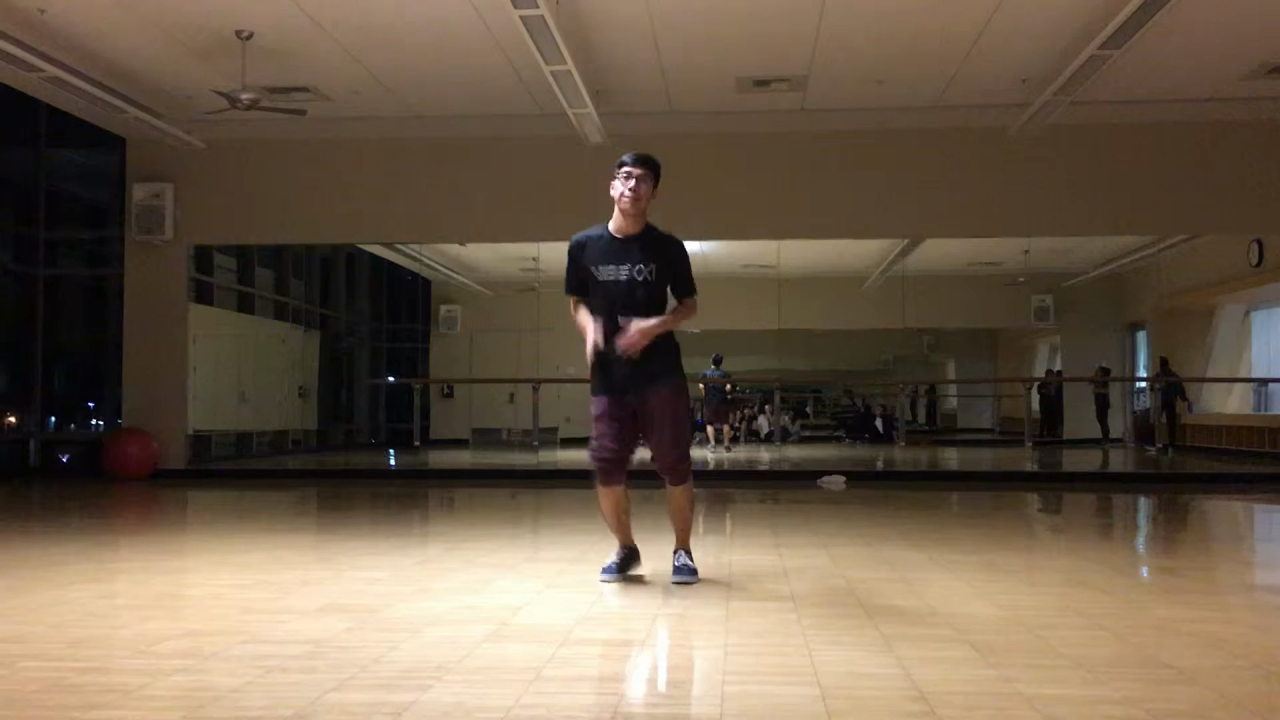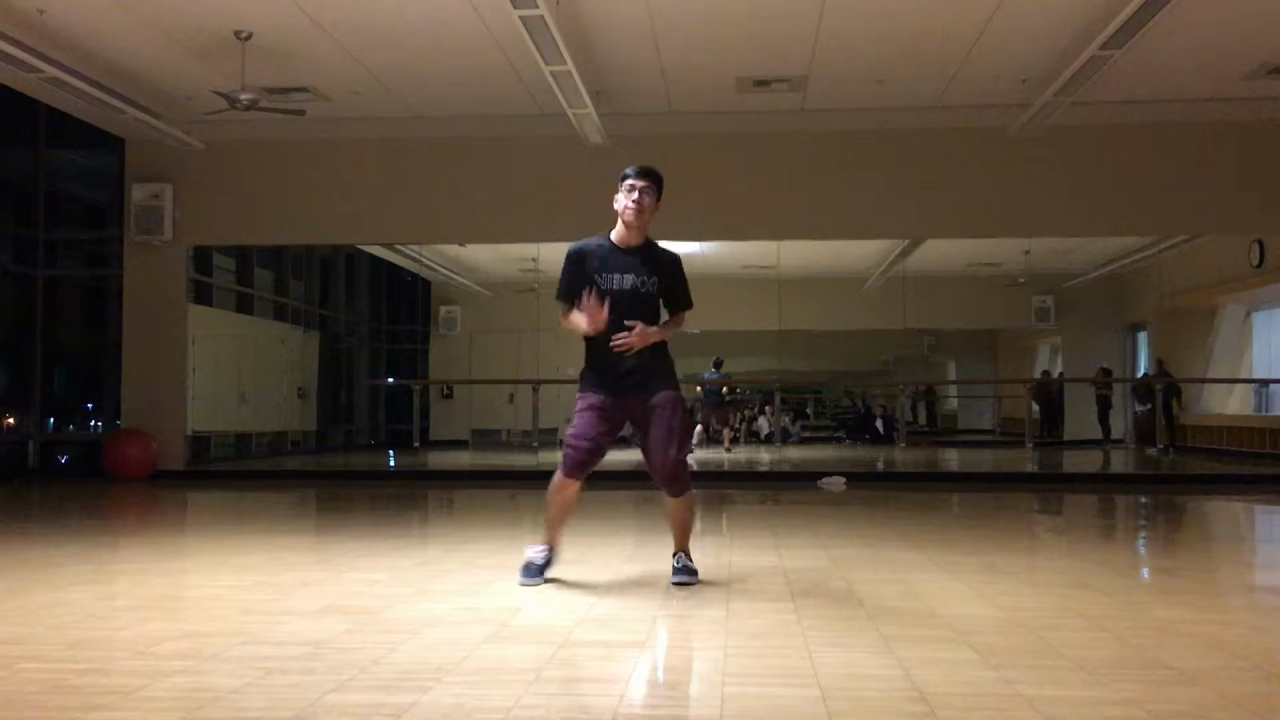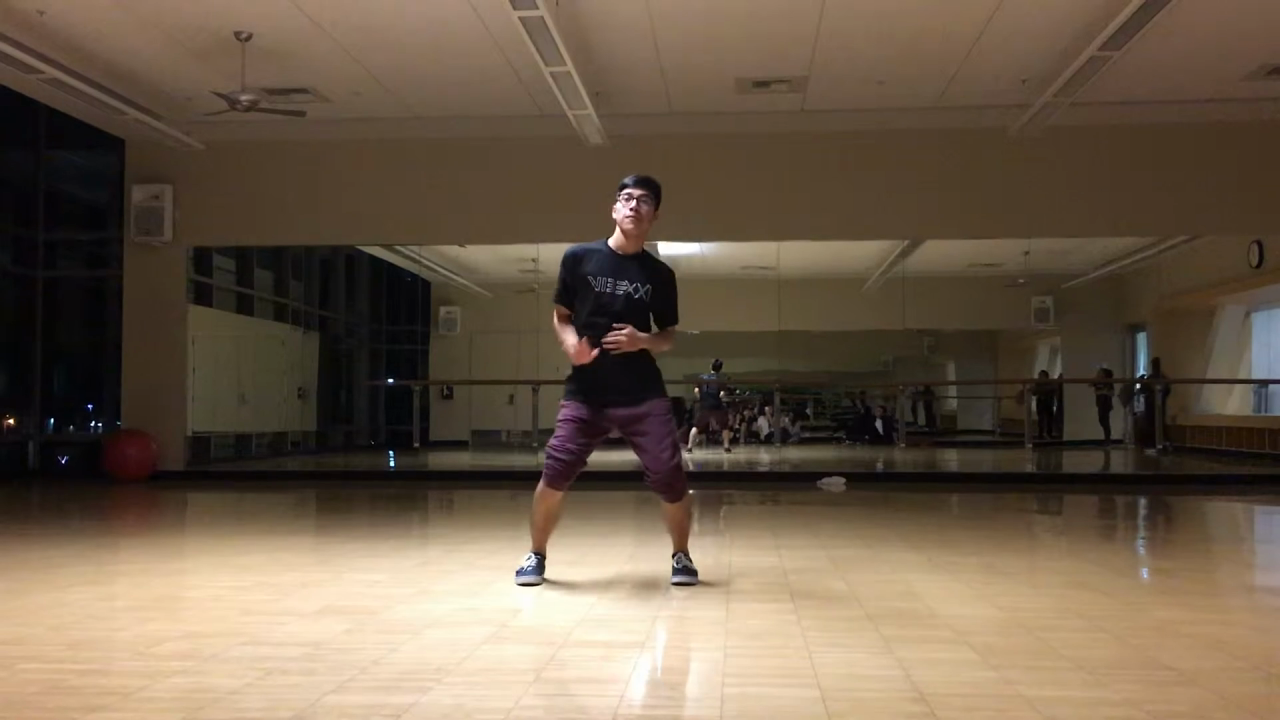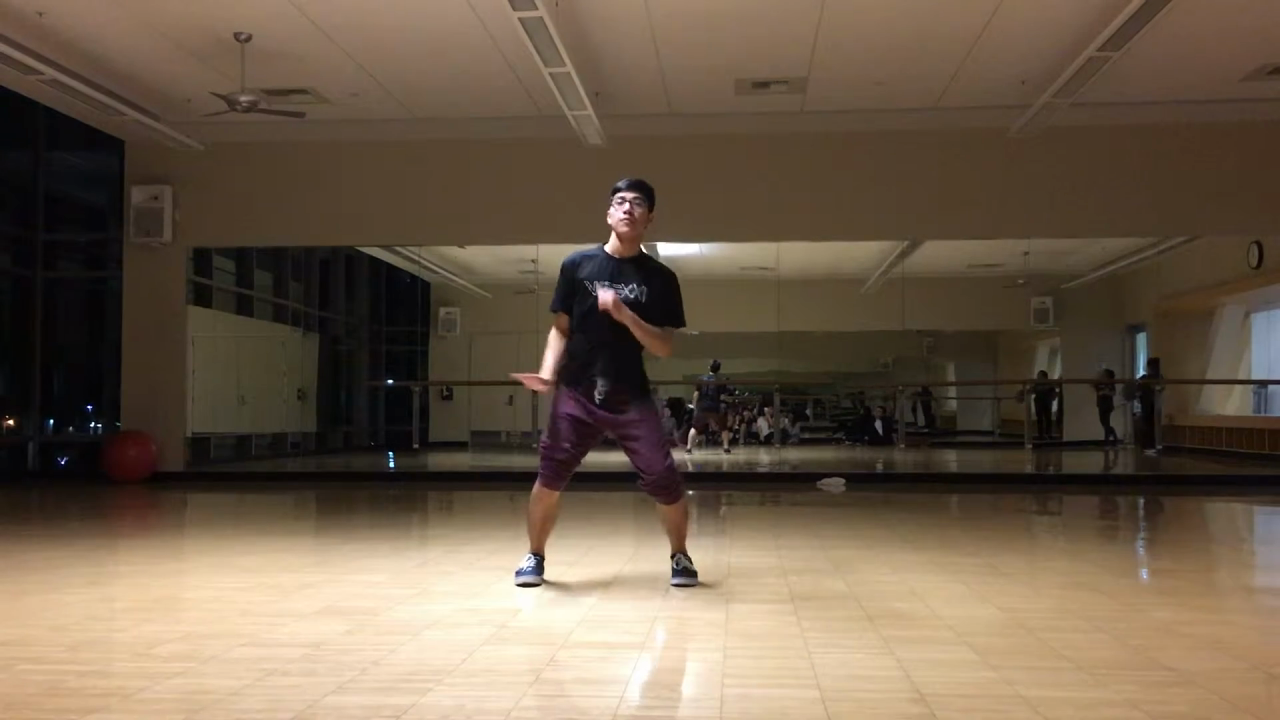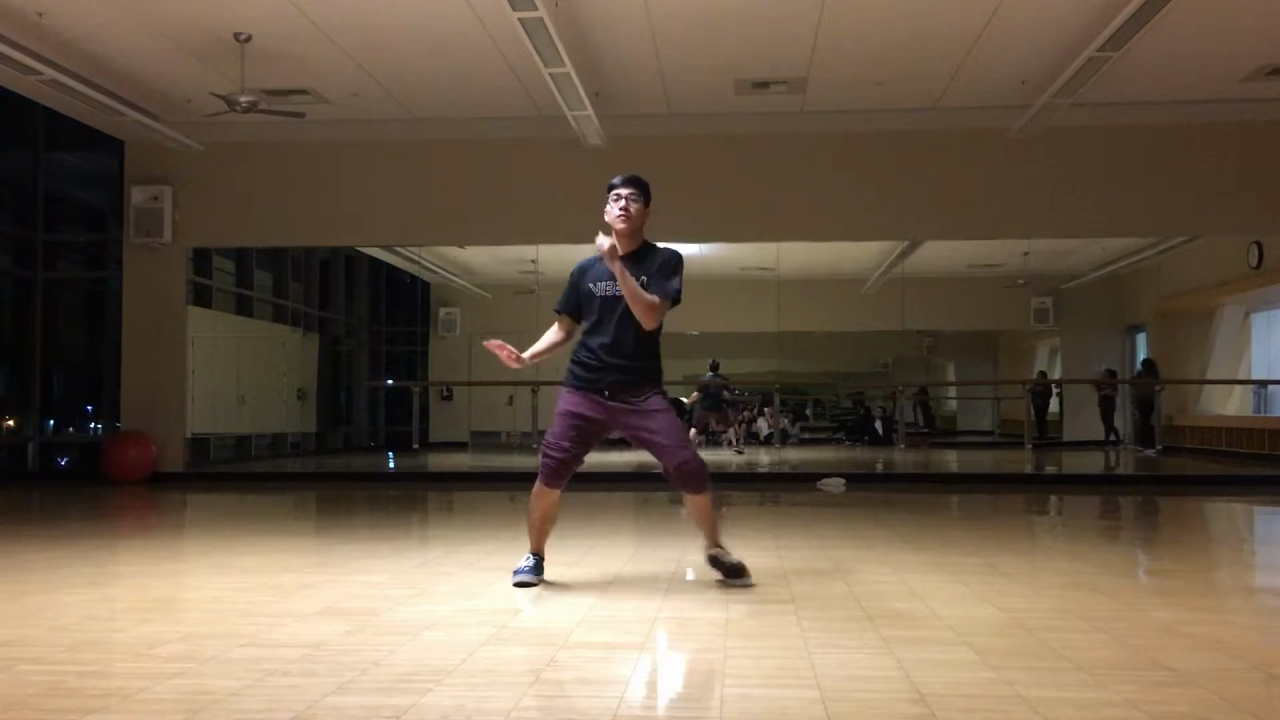
dt=0.2s
person 1, frame 1
left shoulder: (668, 248)
right shoulder: (584, 245)
left elbow: (689, 305)
right elbow: (576, 305)
left wrist: (655, 326)
right wrist: (590, 326)
left hip: (660, 374)
right hip: (609, 378)
left knee: (674, 464)
right knee: (607, 467)
left ankle: (682, 551)
right ankle: (626, 550)
person 1, frame 2
left shoulder: (666, 262)
right shoulder: (583, 255)
left elbow: (678, 318)
right elbow: (565, 317)
left wrist: (654, 334)
right wrist: (587, 323)
left hip: (656, 384)
right hip: (600, 384)
left knee: (673, 473)
right knee: (574, 463)
left ankle: (681, 553)
right ankle: (545, 546)
person 1, frame 3
left shoulder: (660, 274)
right shoulder: (578, 258)
left elbow: (668, 336)
right elbow: (560, 317)
left wrist: (642, 340)
right wrist: (572, 347)
left hip: (643, 395)
right hip: (585, 392)
left knee: (669, 477)
right knee: (556, 471)
left ankle: (681, 554)
right ankle: (536, 554)
person 1, frame 4
left shoulder: (660, 277)
right shoulder: (576, 265)
left elbow: (665, 345)
right elbow: (560, 327)
left wrist: (624, 314)
right wrist: (546, 372)
left hip: (631, 398)
right hip: (576, 393)
left knee: (663, 479)
right knee: (551, 473)
left ankle: (680, 555)
right ankle: (534, 556)
person 1, frame 5
left shoulder: (665, 261)
right shoulder: (585, 269)
left elbow: (651, 318)
right elbow: (564, 327)
left wrist: (618, 268)
right wrist: (526, 356)
left hip: (642, 392)
right hip: (586, 389)
left knee: (689, 468)
right knee: (552, 470)
left ankle: (716, 551)
right ankle: (534, 556)
